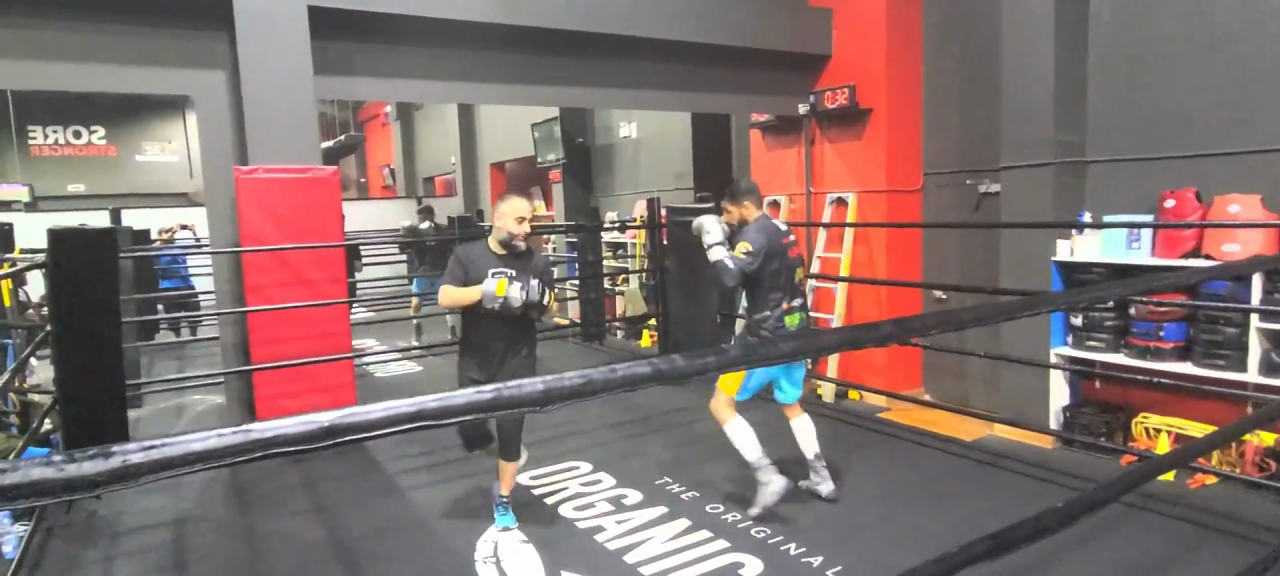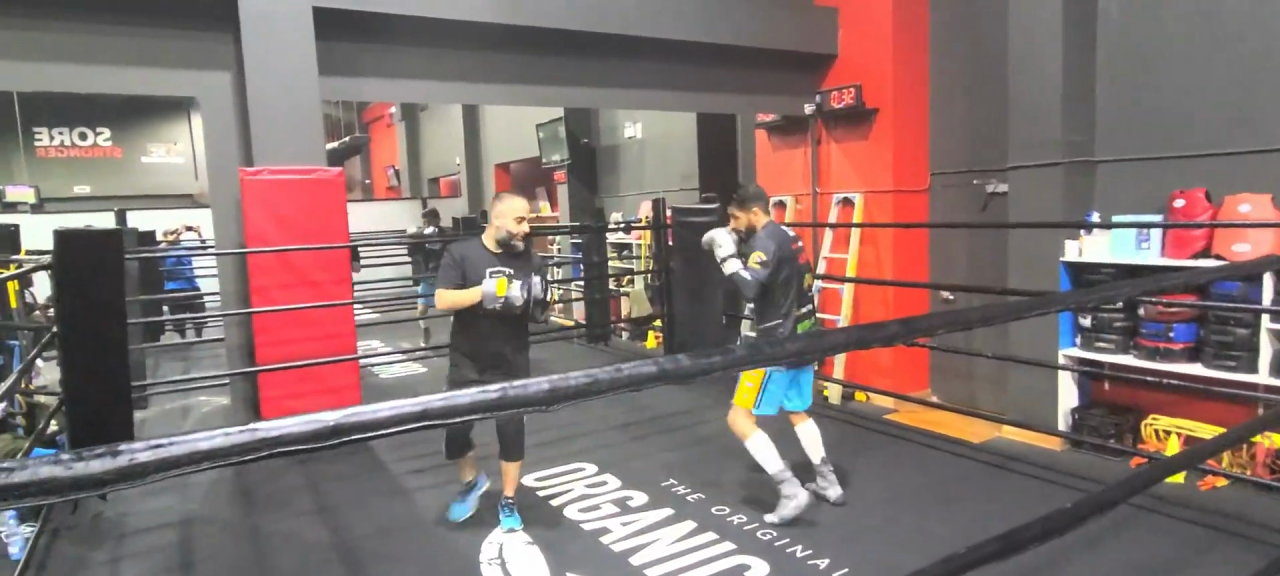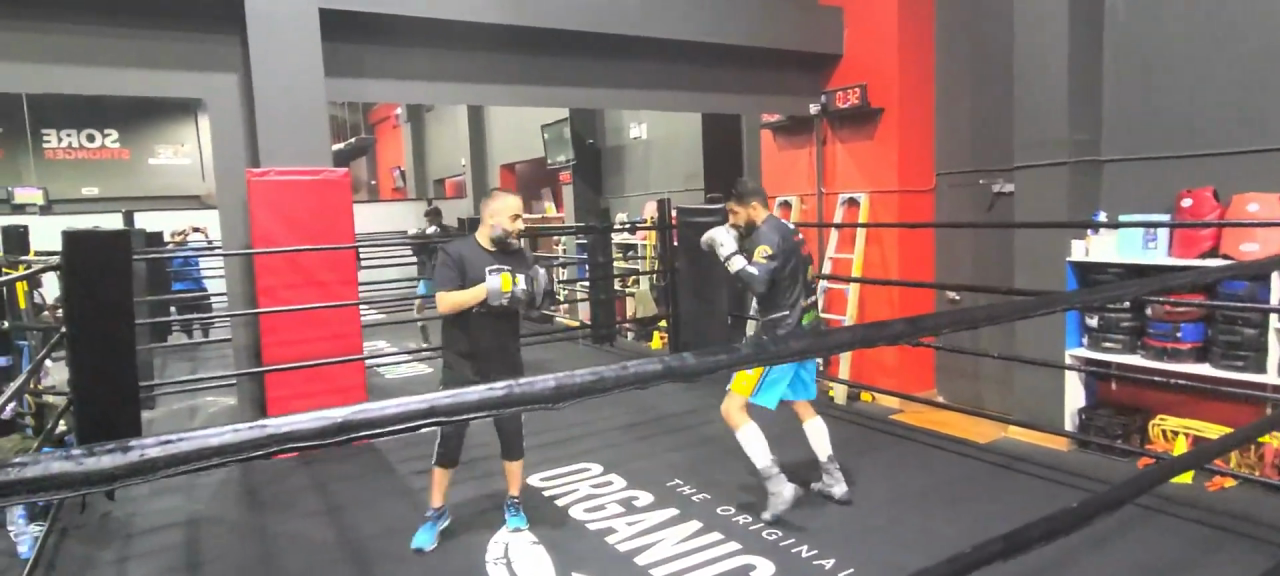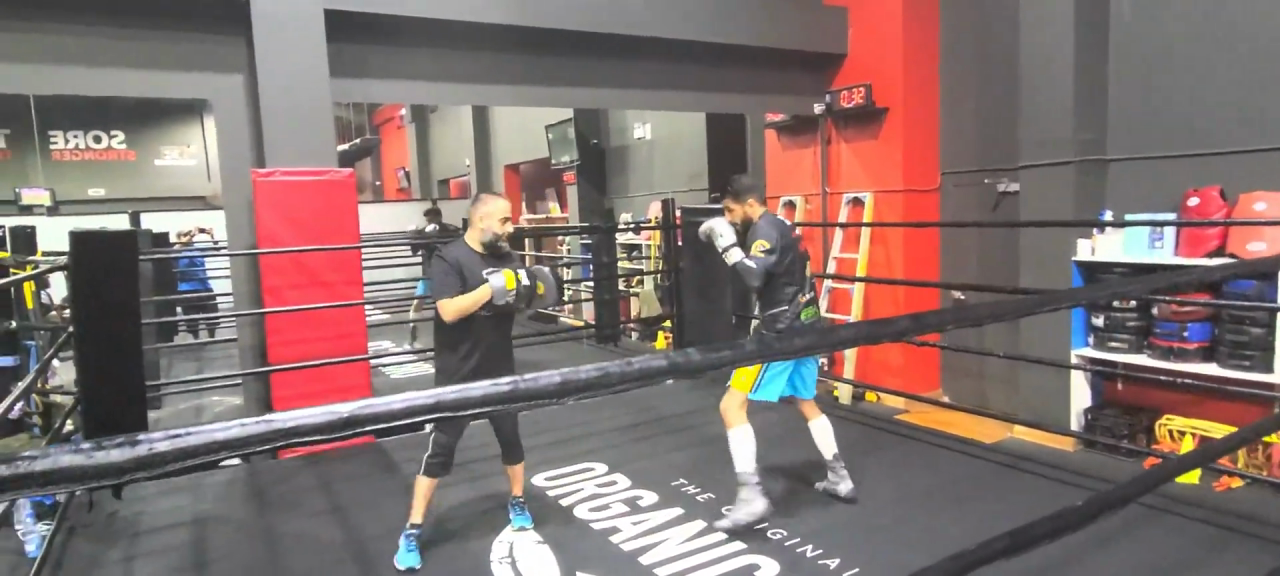
dt=0.1s
person 1, frame 1
left shoulder: (536, 262)
right shoulder: (467, 255)
left elbow: (547, 305)
right elbow: (445, 298)
left wrist: (539, 305)
right wrist: (486, 291)
left hip: (517, 361)
right hip: (474, 360)
left knee: (509, 428)
right knee: (469, 429)
left ankle: (502, 501)
right ankle: (514, 454)
person 1, frame 2
left shoulder: (529, 260)
right shoulder: (461, 254)
left elbow: (538, 307)
right elbow: (442, 301)
left wrist: (539, 303)
right wrist: (487, 290)
left hip: (512, 363)
right hip: (468, 362)
left knee: (511, 431)
right knee: (455, 432)
left ankle: (509, 503)
right ankle: (472, 481)
person 1, frame 3
left shoulder: (520, 257)
right shoulder: (455, 252)
left elbow: (529, 302)
right elbow: (444, 304)
left wrist: (534, 294)
right wrist: (490, 288)
left hip: (506, 362)
right hip: (463, 363)
left knee: (512, 433)
right knee: (449, 437)
left ankle: (513, 503)
right ankle: (435, 513)
person 1, frame 4
left shoulder: (506, 257)
right shoulder: (449, 259)
left elbow: (514, 303)
right elbow: (449, 311)
left wrist: (531, 293)
right wrist: (494, 287)
left hip: (499, 370)
right hip: (458, 373)
left knee: (511, 437)
right knee: (441, 447)
left ankle: (517, 502)
right ankle: (413, 530)
person 2, frame 1
left shoulder: (755, 234)
right shoulder: (781, 231)
left elbow: (732, 276)
left wrist: (714, 242)
right wrist: (726, 237)
left hip: (766, 335)
right hip: (793, 332)
left knee: (721, 405)
right knee: (791, 406)
left ankle: (768, 478)
right ankle: (821, 478)
person 2, frame 2
left shoulder: (764, 242)
right shoulder: (785, 237)
left elbow: (750, 288)
left wrist: (726, 254)
right wrist: (735, 248)
left hip: (776, 344)
left knee: (739, 420)
right knee: (796, 413)
left ankle: (791, 491)
right ankle: (828, 482)
person 2, frame 3
left shoulder: (767, 235)
right shoulder: (782, 229)
left elbow: (758, 283)
left wrist: (729, 252)
right wrist: (737, 245)
left hip: (780, 336)
right hip: (802, 332)
left knee: (732, 408)
right knee: (802, 405)
left ankle: (778, 485)
right ankle: (834, 480)
person 2, frame 4
left shoulder: (766, 230)
right shoulder: (778, 225)
left elbow: (755, 277)
left wrist: (727, 244)
right wrist: (732, 240)
left hip: (781, 332)
right hip: (803, 328)
left knee: (732, 406)
right knee: (806, 404)
left ankle: (751, 497)
right ankle: (839, 478)
